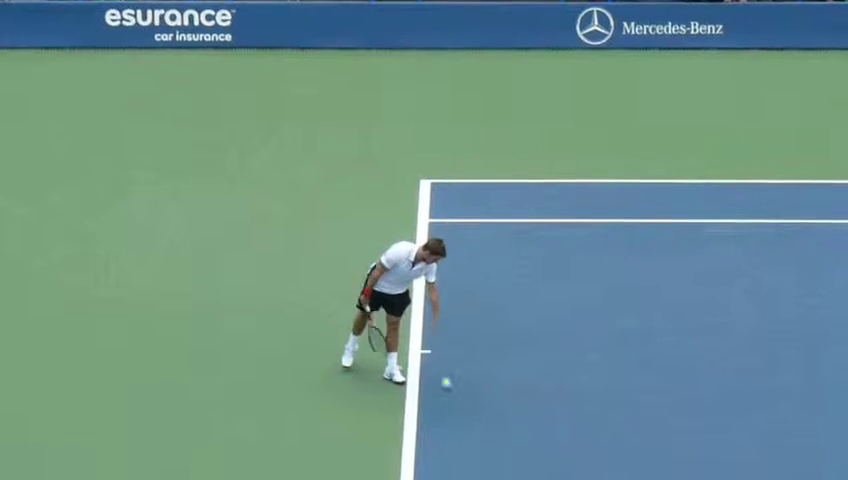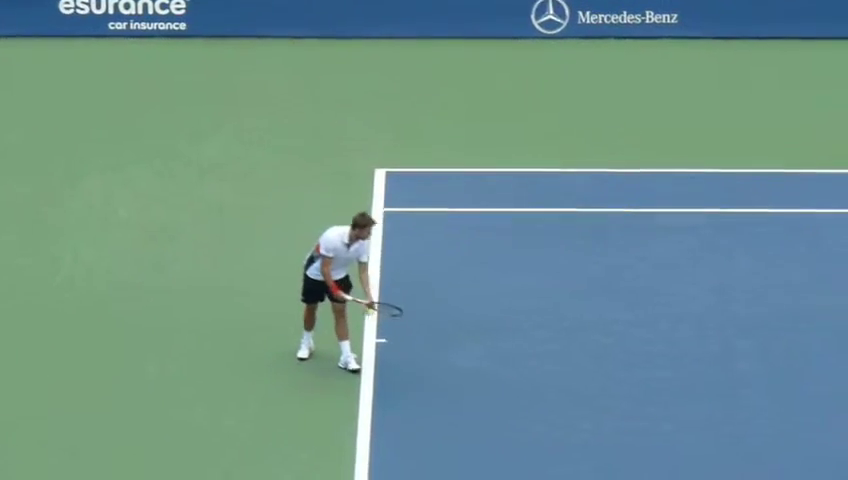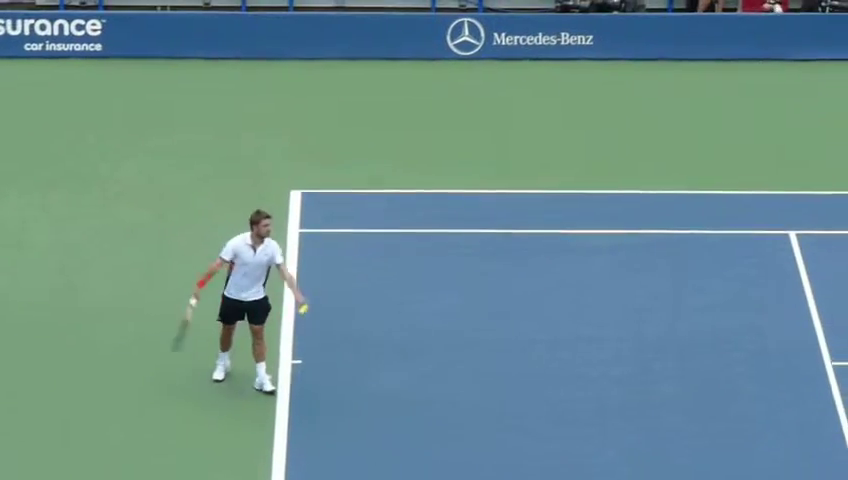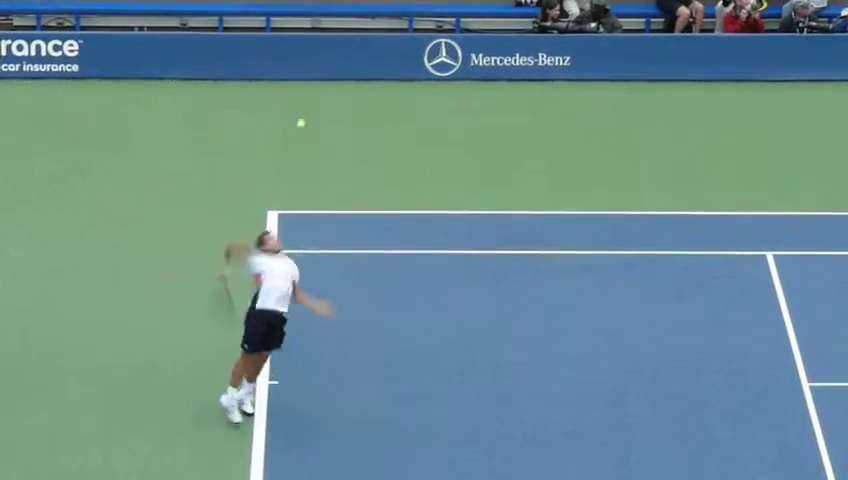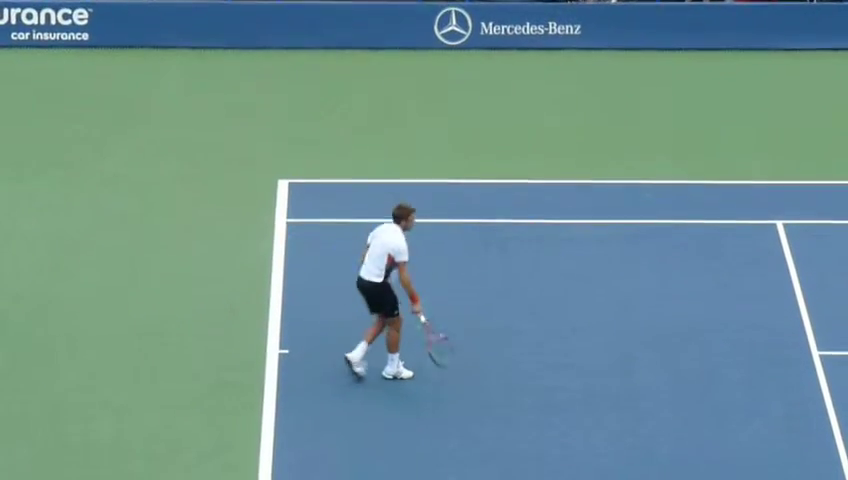
dt=1s
person 1, frame 1
left shoulder: (430, 265)
right shoulder: (399, 252)
left elbow: (432, 291)
right elbow: (378, 272)
left wrist: (436, 319)
right wrist: (366, 294)
left hip: (398, 293)
right hip: (376, 287)
left knee: (393, 324)
right knee: (363, 316)
left ankle: (391, 368)
right ankle: (350, 348)
person 1, frame 2
left shoulder: (364, 244)
right shoulder: (332, 237)
left elbow: (363, 271)
right elbow: (324, 269)
left wrist: (368, 295)
right wrist: (334, 290)
left hip: (339, 277)
right hip: (315, 275)
left knee: (340, 313)
right knee: (310, 309)
left ankle: (346, 357)
right ankle: (306, 343)
person 1, frame 3
left shoulder: (272, 247)
right shoulder: (236, 243)
left elbow: (284, 271)
right elbow: (218, 265)
left wrist: (297, 293)
right wrist: (199, 285)
left hip: (257, 298)
right hip: (233, 296)
left knee: (258, 334)
right knee: (227, 330)
left ankle: (262, 378)
right ankle: (223, 364)
person 1, frame 4
left shoulder: (290, 266)
right shoulder: (259, 259)
left elbow: (298, 296)
right elbow: (233, 250)
left wrist: (317, 306)
left hip: (278, 318)
right hip: (260, 315)
left knee: (262, 358)
right knee: (247, 358)
left ankle: (245, 395)
right ankle: (230, 399)
person 1, frame 5
left shoulder: (380, 229)
right shoulder: (399, 243)
left elbow: (365, 256)
right elbow: (403, 276)
right wrist: (415, 301)
left hip: (363, 280)
right hip: (377, 285)
left knee: (383, 321)
right knee: (395, 324)
left ankle: (356, 355)
right ankle: (393, 368)
